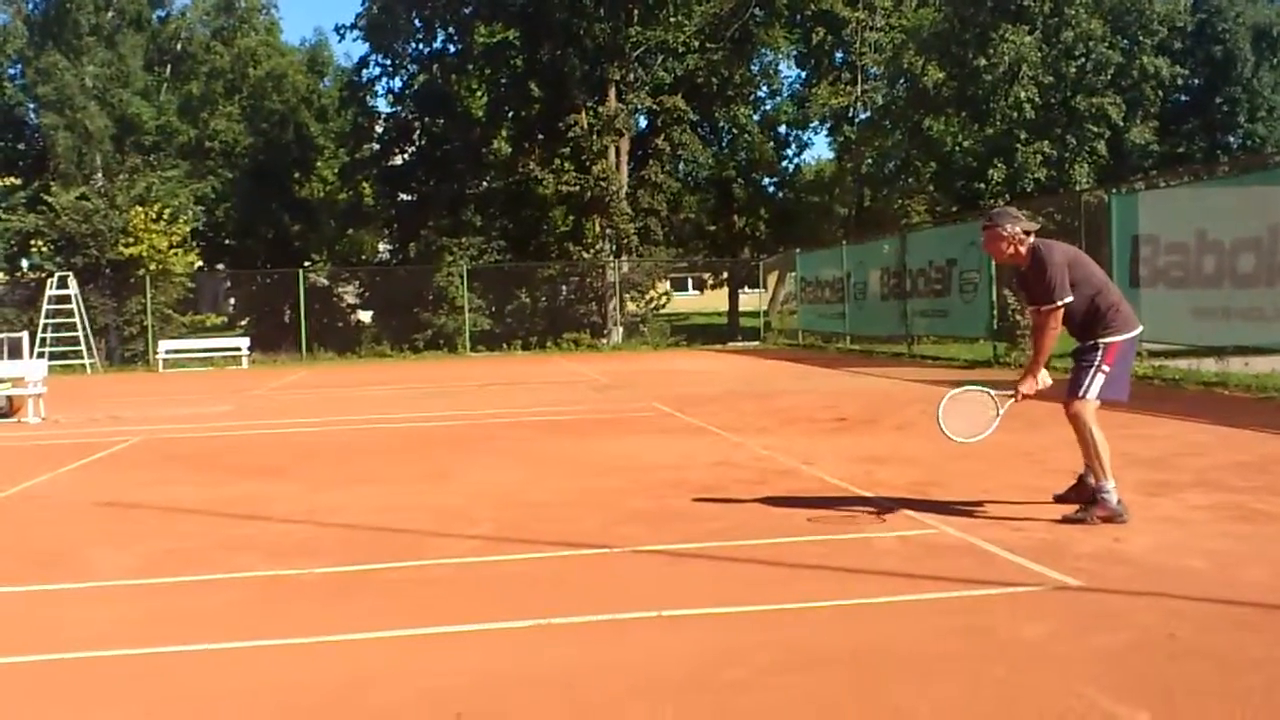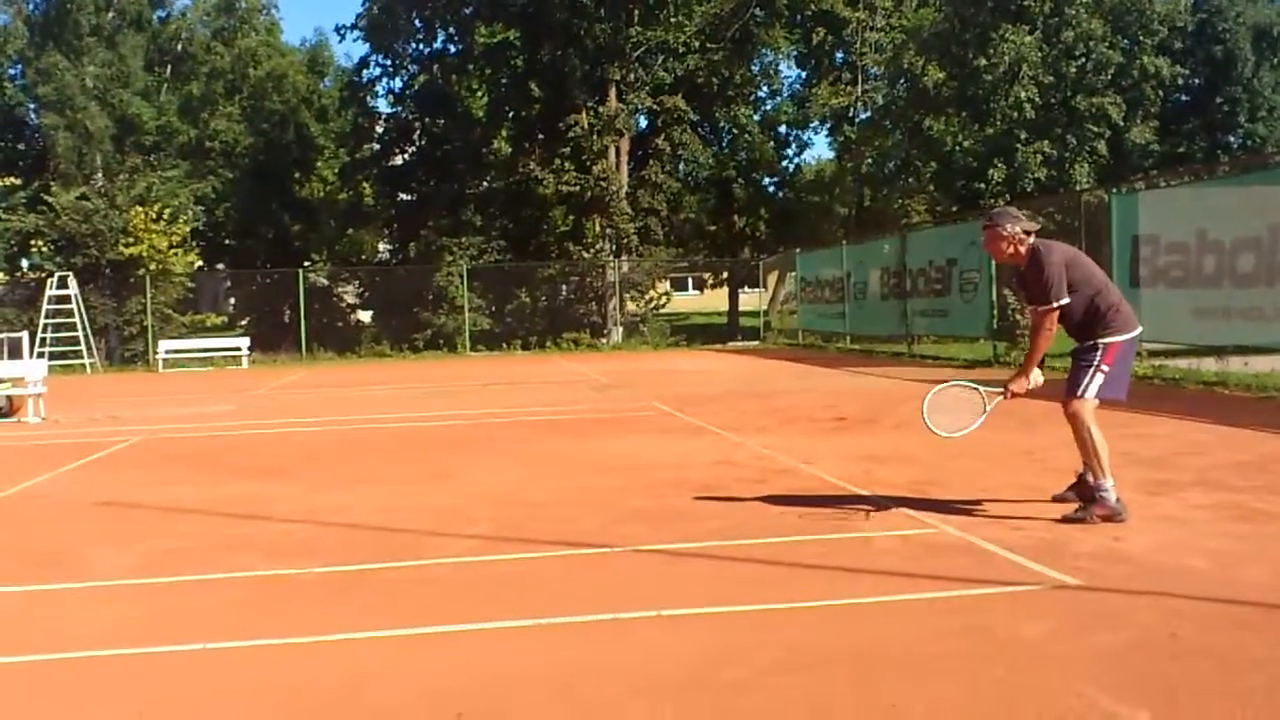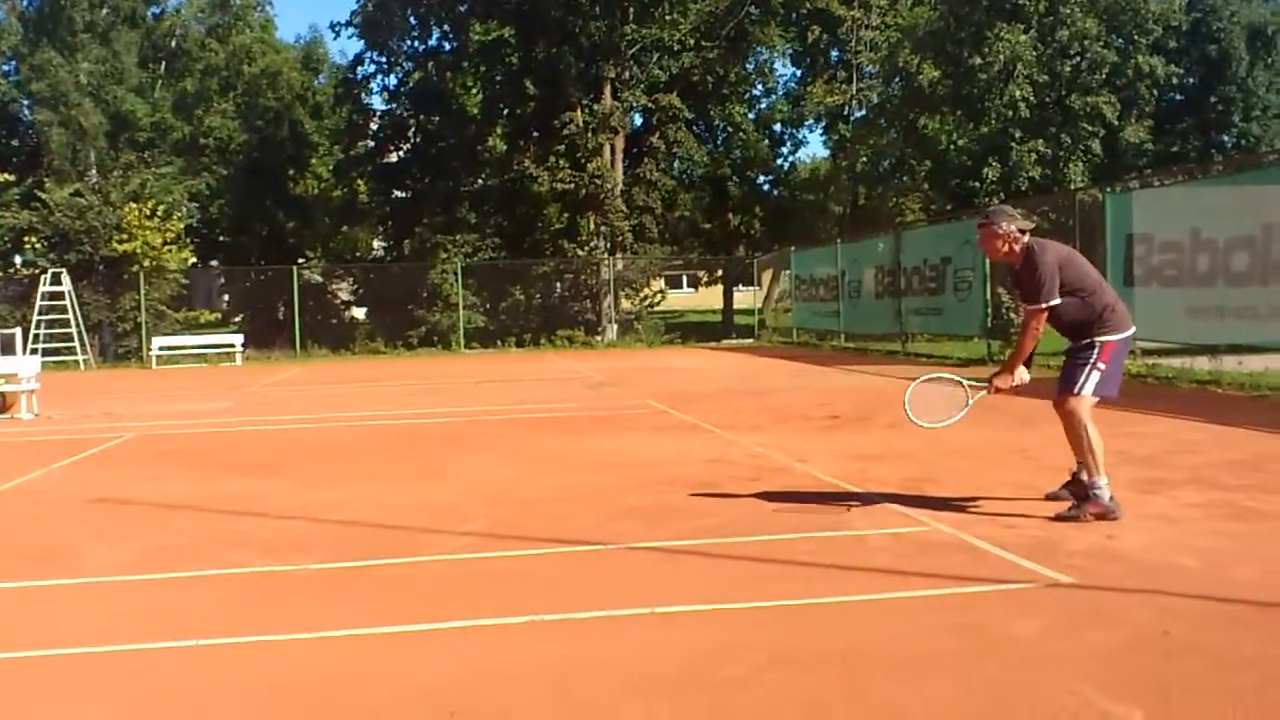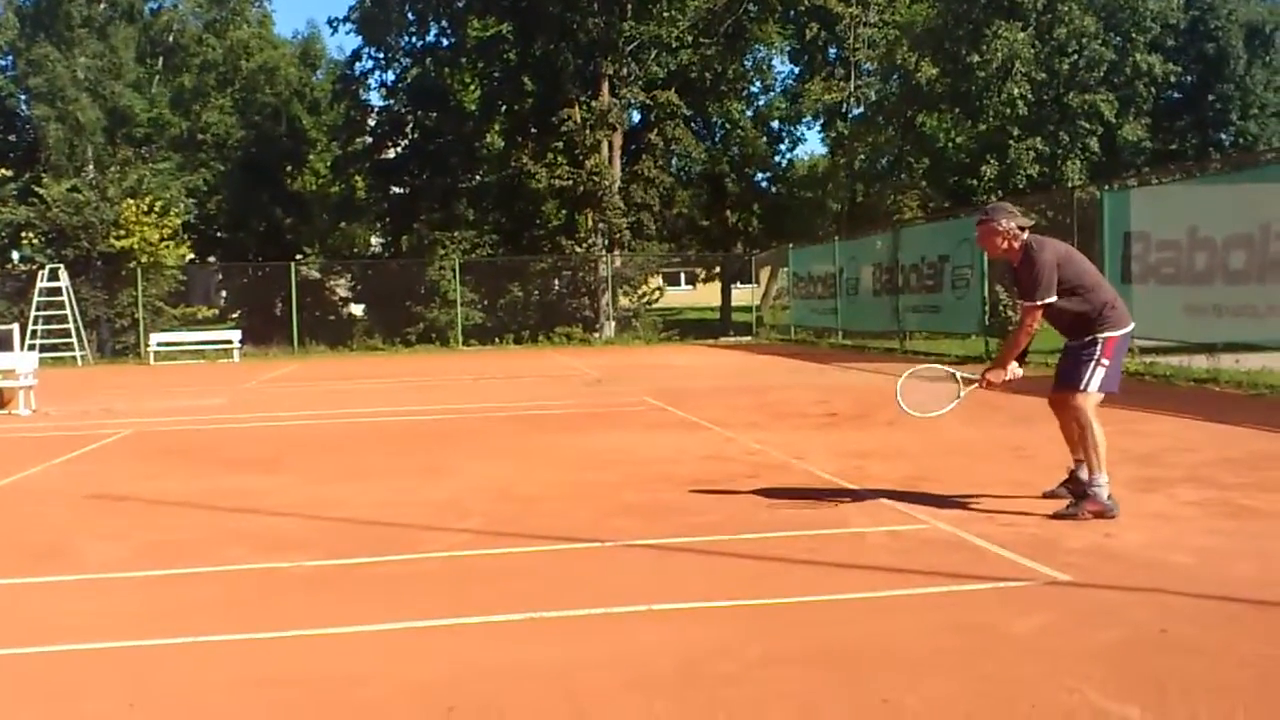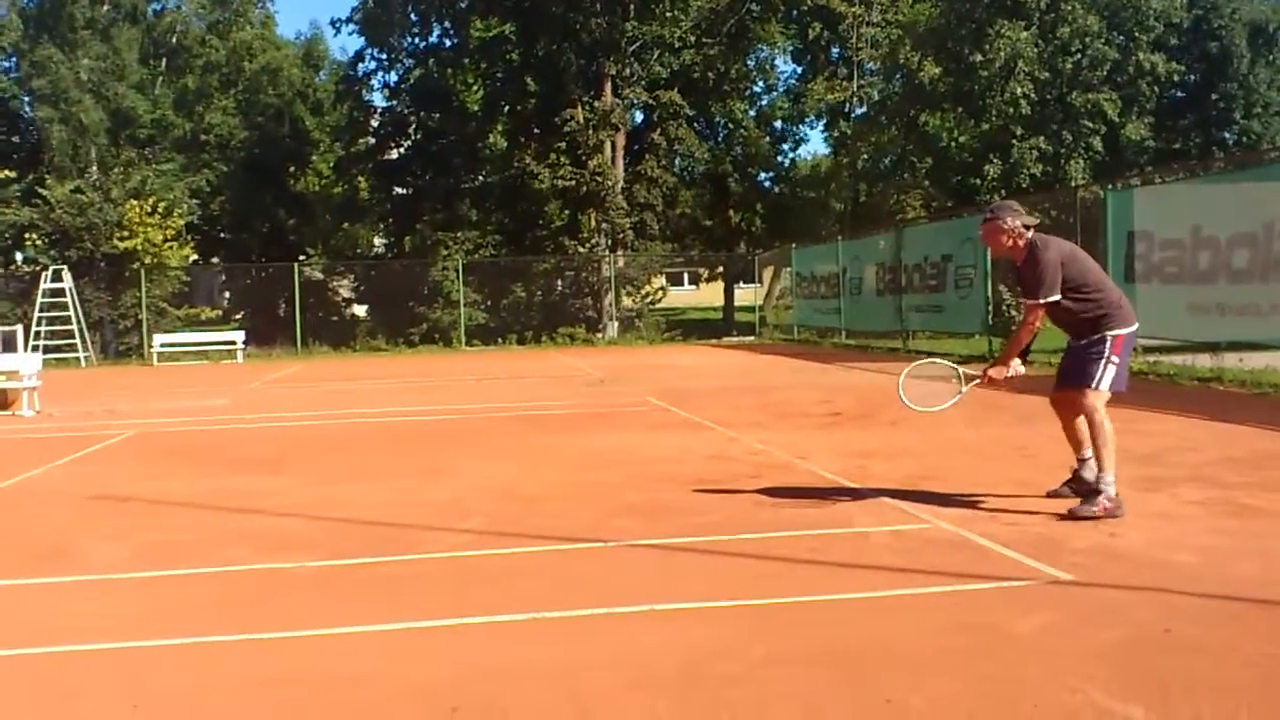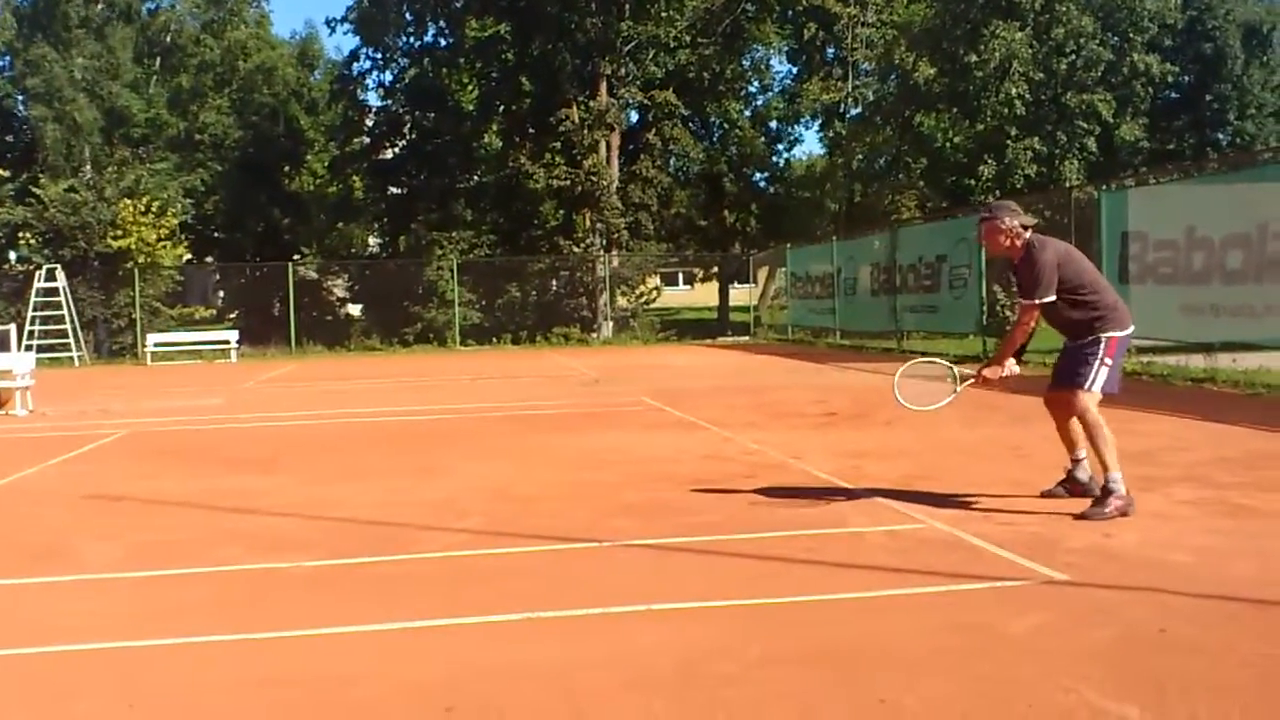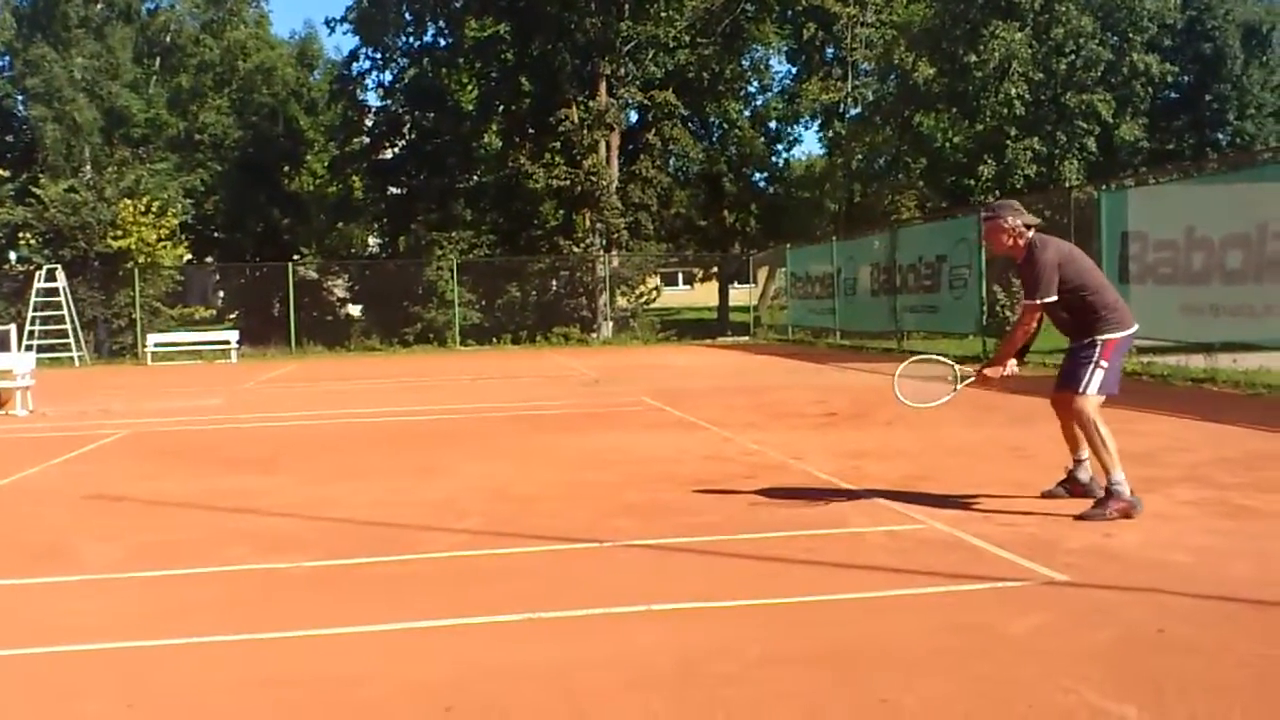
dt=0.1s
person 1, frame 1
left shoulder: (1049, 258)
right shoulder: (1026, 271)
left elbow: (1053, 325)
right elbow: (1039, 324)
left wrist: (1030, 375)
right wrist: (1038, 369)
left hip: (1113, 333)
right hip: (1095, 335)
left knee: (1081, 410)
right knee: (1076, 409)
left ankle: (1109, 501)
right ankle: (1090, 483)
person 1, frame 2
left shoulder: (1048, 259)
right shoulder: (1026, 271)
left elbow: (1048, 326)
right elbow: (1038, 324)
left wrist: (1023, 375)
right wrist: (1033, 368)
left hip: (1112, 333)
right hip: (1094, 335)
left knee: (1079, 410)
right knee: (1074, 408)
left ankle: (1108, 500)
right ankle: (1089, 481)
person 1, frame 3
left shoulder: (1042, 259)
right shoulder: (1022, 267)
left elbow: (1035, 326)
right elbow: (1032, 324)
left wrist: (1006, 371)
right wrist: (1019, 365)
left hip: (1107, 332)
right hip: (1085, 335)
left knee: (1077, 408)
right knee: (1064, 405)
left ankle: (1101, 498)
right ankle: (1084, 479)
person 1, frame 4
left shoulder: (1040, 256)
right shoulder: (1021, 263)
left elbow: (1030, 323)
right elbow: (1029, 320)
left wrist: (999, 366)
right wrist: (1014, 361)
left hip: (1106, 329)
right hip: (1083, 332)
left knee: (1080, 405)
right knee: (1060, 402)
left ankle: (1100, 496)
right ankle: (1081, 477)
person 1, frame 5
left shoulder: (1045, 255)
right shoulder: (1026, 261)
left elbow: (1032, 322)
right elbow: (1032, 319)
left wrist: (1001, 363)
right wrist: (1016, 358)
left hip: (1110, 328)
right hip: (1085, 333)
left knee: (1091, 404)
right knee: (1063, 401)
left ankle: (1107, 492)
right ankle: (1086, 476)
person 1, frame 6
left shoulder: (1042, 256)
right shoulder: (1024, 261)
left elbow: (1027, 322)
right elbow: (1028, 320)
left wrist: (996, 363)
right wrist: (1012, 358)
left hip: (1106, 329)
right hip: (1081, 333)
left knee: (1083, 405)
right knee: (1057, 401)
left ankle: (1116, 493)
right ankle: (1080, 476)
person 1, frame 7
left shoulder: (1042, 256)
right shoulder: (1030, 257)
left elbow: (1027, 323)
right elbow: (1032, 320)
left wrist: (996, 362)
right wrist: (1015, 357)
left hip: (1109, 331)
right hip: (1088, 333)
left knee: (1083, 408)
right knee: (1062, 402)
left ankle: (1121, 494)
right ankle: (1081, 477)
